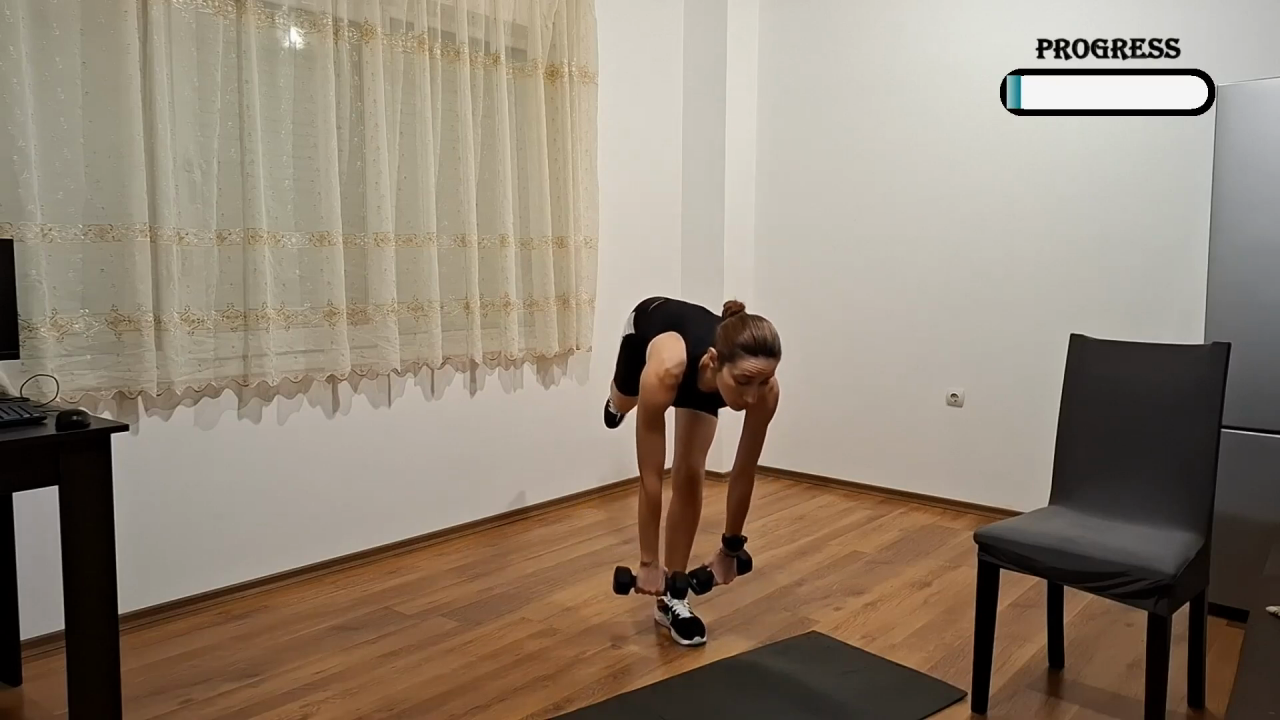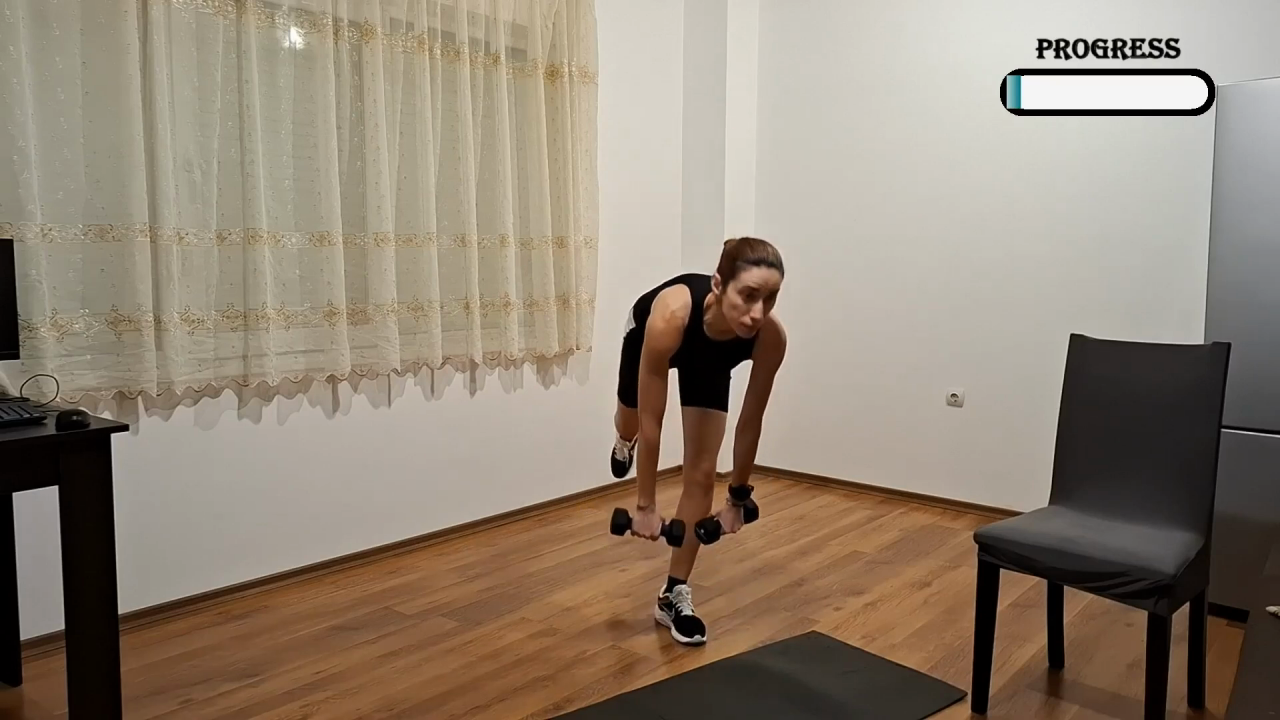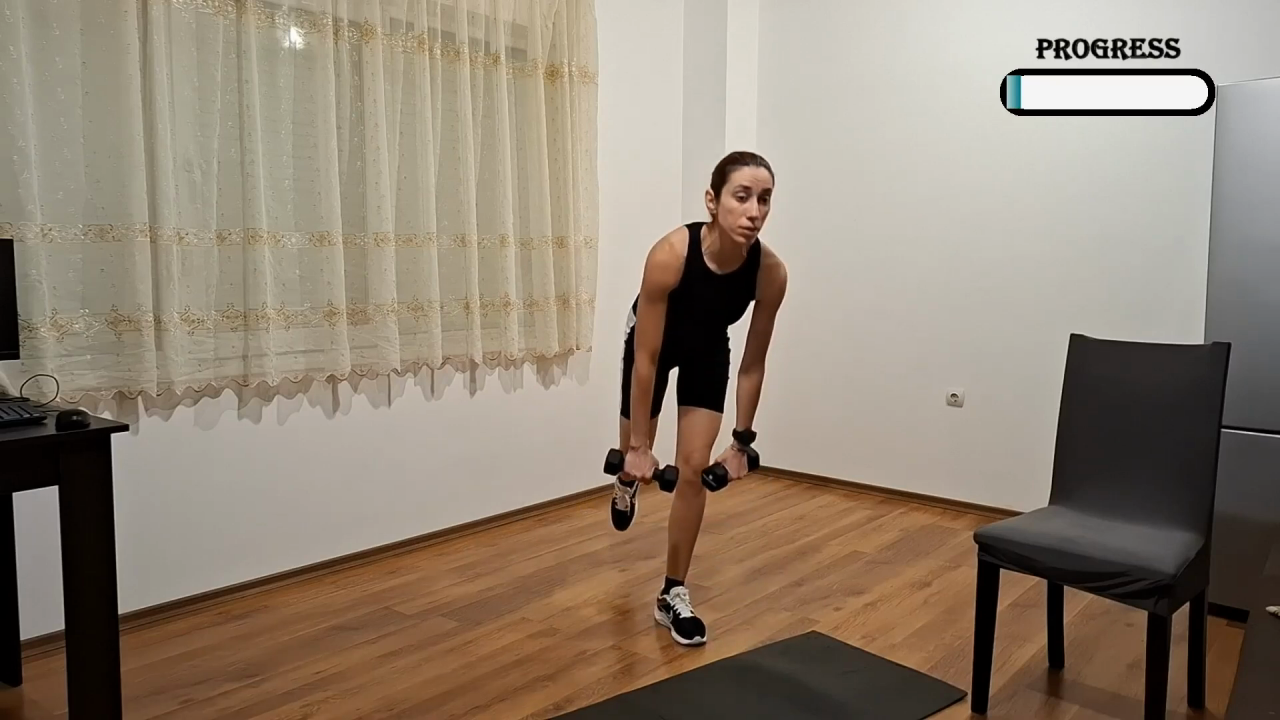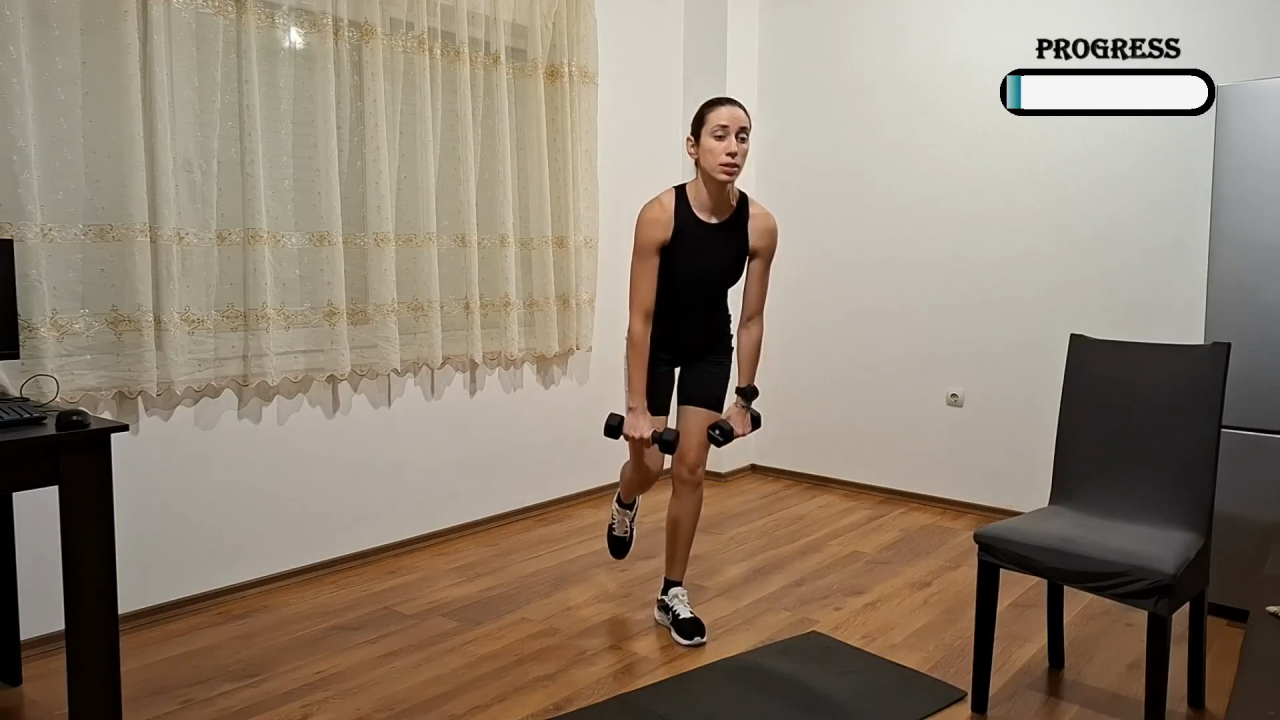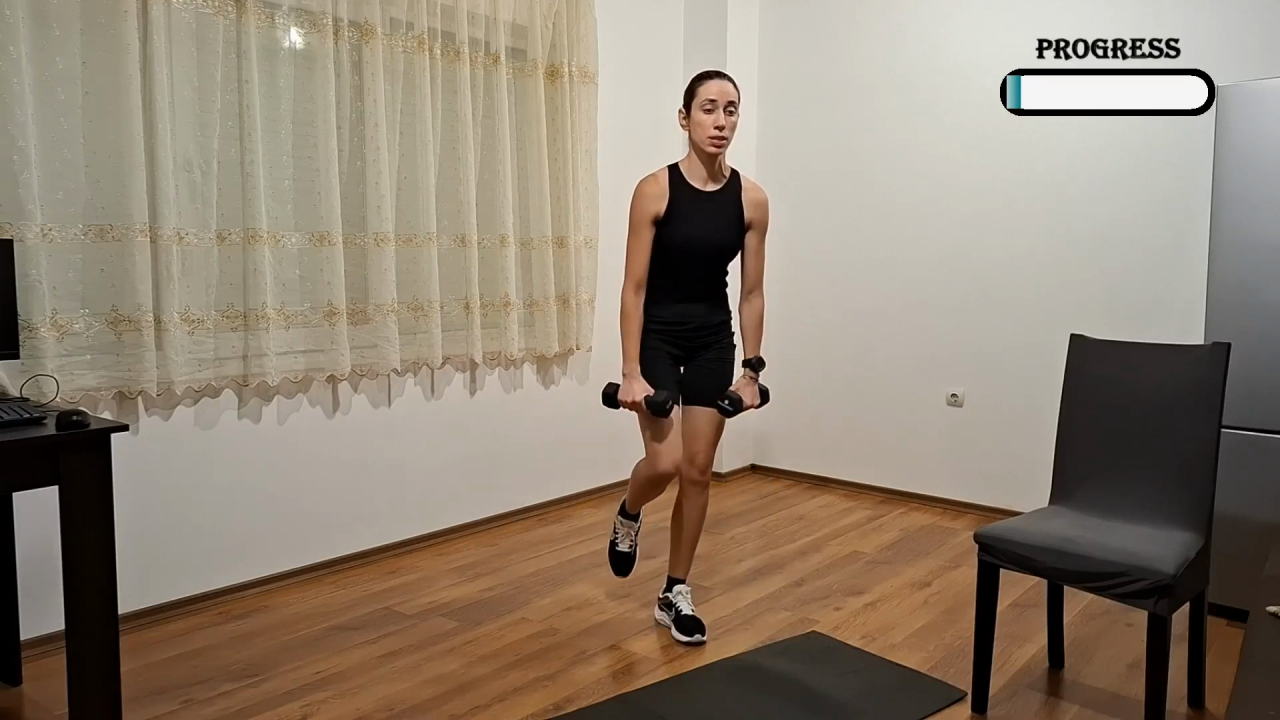
dt=0.3s
person 1, frame 1
left shoulder: (763, 389)
right shoulder: (666, 369)
left elbow: (744, 473)
right elbow: (651, 478)
left wrist: (730, 549)
right wrist: (648, 562)
left hip: (700, 353)
right hip: (650, 322)
left knee: (690, 476)
right knee: (626, 400)
left ankle: (673, 596)
right ankle: (618, 399)
person 1, frame 2
left shoulder: (771, 337)
right shoulder: (670, 315)
left elbow: (751, 420)
right elbow: (652, 423)
left wrist: (737, 495)
right wrist: (645, 505)
left hip: (710, 364)
right hip: (648, 338)
left knee: (701, 474)
right knee: (630, 424)
left ankle: (675, 595)
right ankle: (625, 442)
person 1, frame 3
left shoulder: (771, 272)
right shoulder: (670, 253)
left elbow: (753, 363)
right elbow: (646, 360)
left wrist: (741, 441)
right wrist: (638, 447)
left hip: (707, 354)
right hip: (656, 340)
left knee: (693, 469)
right knee: (637, 463)
left ankle: (673, 594)
right ankle: (628, 481)
person 1, frame 4
left shoulder: (760, 224)
right shoulder: (659, 214)
left elbow: (751, 319)
right elbow: (640, 318)
left wrist: (743, 397)
right wrist: (636, 406)
left hip: (710, 347)
right hip: (658, 344)
left knee: (690, 472)
right knee: (647, 464)
left ankle: (672, 596)
right ankle: (624, 504)
person 1, frame 5
left shoulder: (751, 198)
right shoulder: (655, 189)
left elbow: (752, 292)
right elbow: (634, 287)
left wrist: (751, 367)
right wrist: (631, 372)
left hip: (713, 340)
right hip: (658, 335)
left knee: (697, 470)
right knee: (664, 463)
left ankle: (675, 594)
right ankle: (628, 514)
